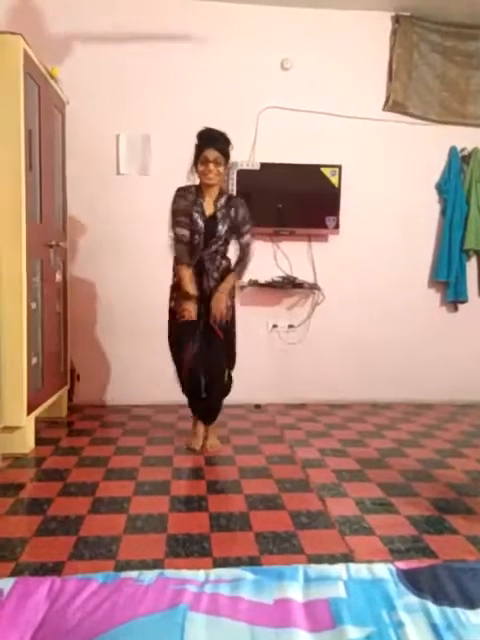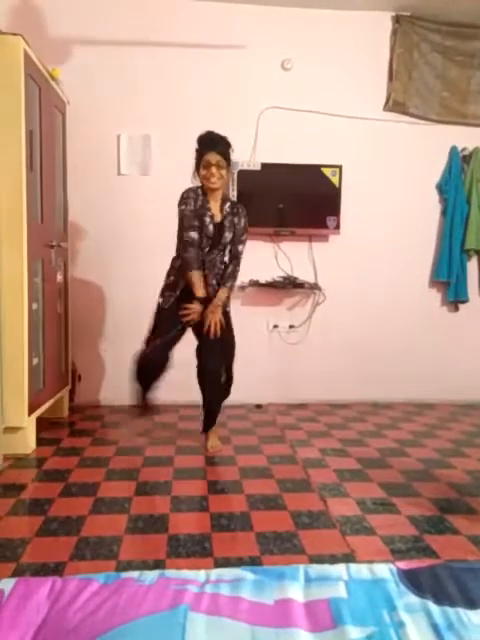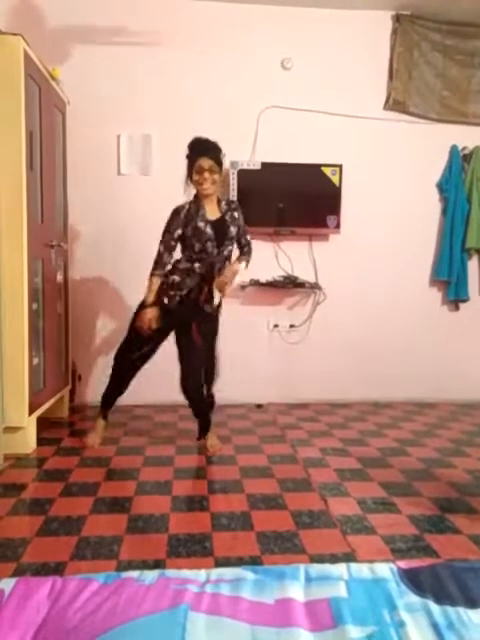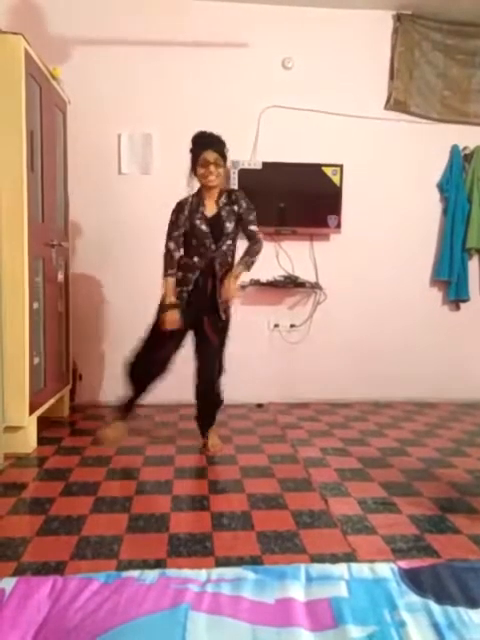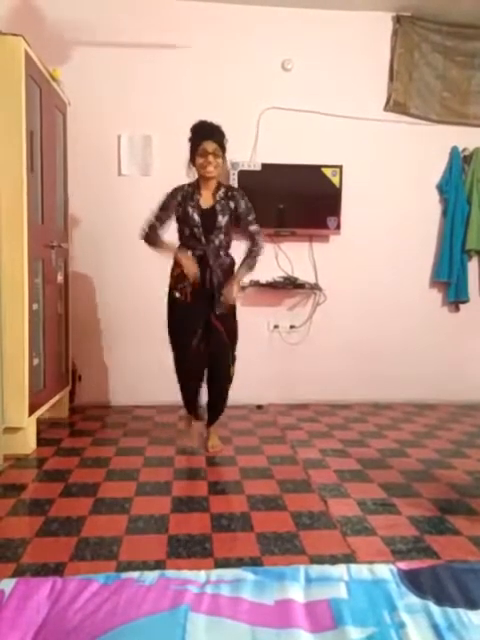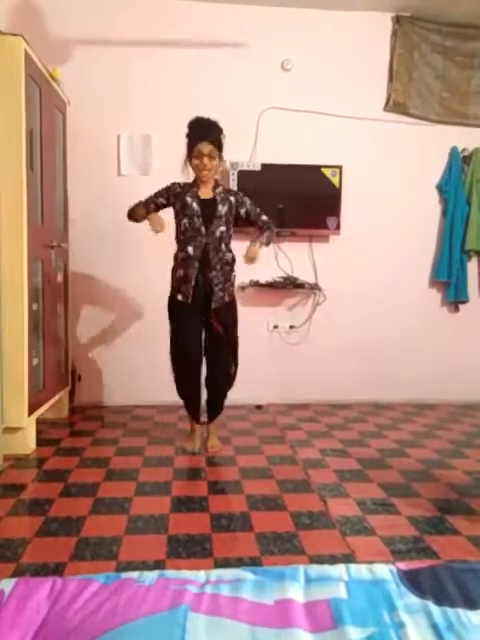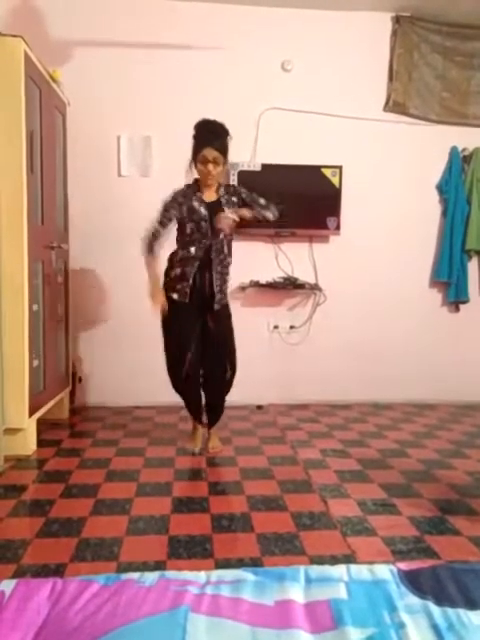
dt=0.2s
person 1, frame 1
left shoulder: (235, 205)
right shoulder: (184, 197)
left elbow: (245, 252)
right elbow: (180, 247)
left wrist: (223, 291)
right wrist: (189, 295)
left hip: (217, 289)
right hip: (185, 291)
left knee: (218, 362)
right knee: (187, 360)
left ankle: (210, 426)
right ankle: (198, 420)
person 1, frame 2
left shoulder: (237, 212)
right shoulder: (190, 198)
left elbow: (234, 262)
right elbow: (189, 249)
left wrist: (216, 304)
right wrist: (199, 298)
left hip: (215, 294)
right hip: (179, 290)
left knee: (217, 367)
right knee: (152, 357)
left ankle: (210, 430)
right ankle: (141, 408)
person 1, frame 3
left shoulder: (233, 210)
right shoulder: (183, 213)
left elbow: (246, 248)
right elbow: (162, 259)
left wrist: (232, 267)
right wrist: (149, 303)
left hip: (204, 301)
right hip: (173, 294)
left knee: (197, 373)
right knee: (130, 355)
left ankle: (206, 431)
right ankle: (102, 418)
person 1, frame 4
left shoulder: (237, 201)
right shoulder: (185, 208)
left elbow: (256, 241)
right elbow: (171, 257)
left wrist: (234, 275)
right wrist: (168, 304)
left hip: (217, 295)
right hip: (185, 290)
left knee: (210, 367)
right knee: (152, 357)
left ankle: (208, 430)
right ankle: (122, 417)
person 1, frame 5
left shoulder: (235, 198)
right shoulder: (180, 195)
left elbow: (255, 242)
right elbow: (150, 232)
left wrist: (237, 279)
right wrist: (178, 253)
left hip: (219, 288)
right hip: (185, 287)
left knee: (221, 362)
right knee: (189, 360)
left ankle: (212, 427)
right ankle: (192, 416)
person 1, frame 6
left shoulder: (233, 198)
right shoulder: (177, 193)
left elbow: (267, 225)
right elbow: (134, 212)
left wrist: (257, 243)
right wrist: (150, 213)
left hip: (221, 290)
right hip: (185, 288)
left knee: (222, 363)
right knee: (186, 362)
left ankle: (212, 426)
right ankle: (194, 424)
person 1, frame 7
left shoulder: (233, 194)
right shoulder: (183, 197)
left elbow: (270, 212)
right elbow: (154, 237)
left wrist: (238, 213)
right wrist: (155, 283)
left hip: (215, 291)
right hip: (181, 288)
left knee: (221, 365)
right knee: (184, 363)
left ankle: (212, 428)
right ankle: (197, 422)
